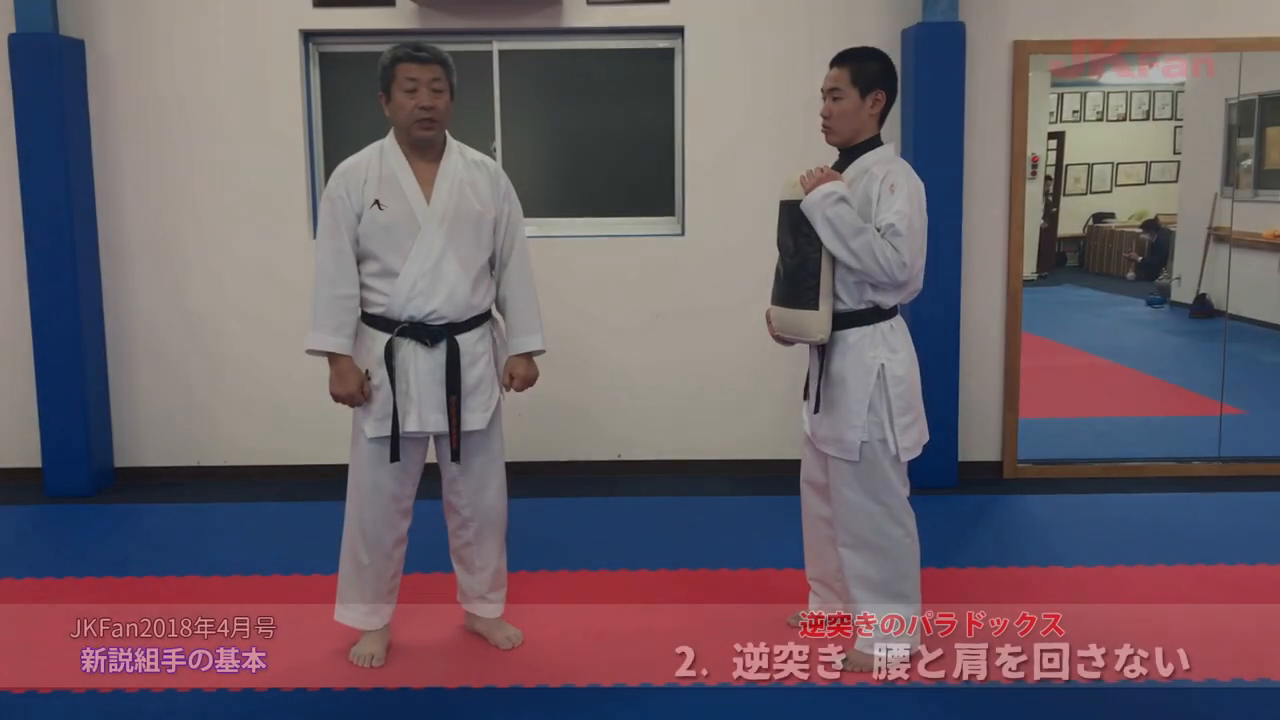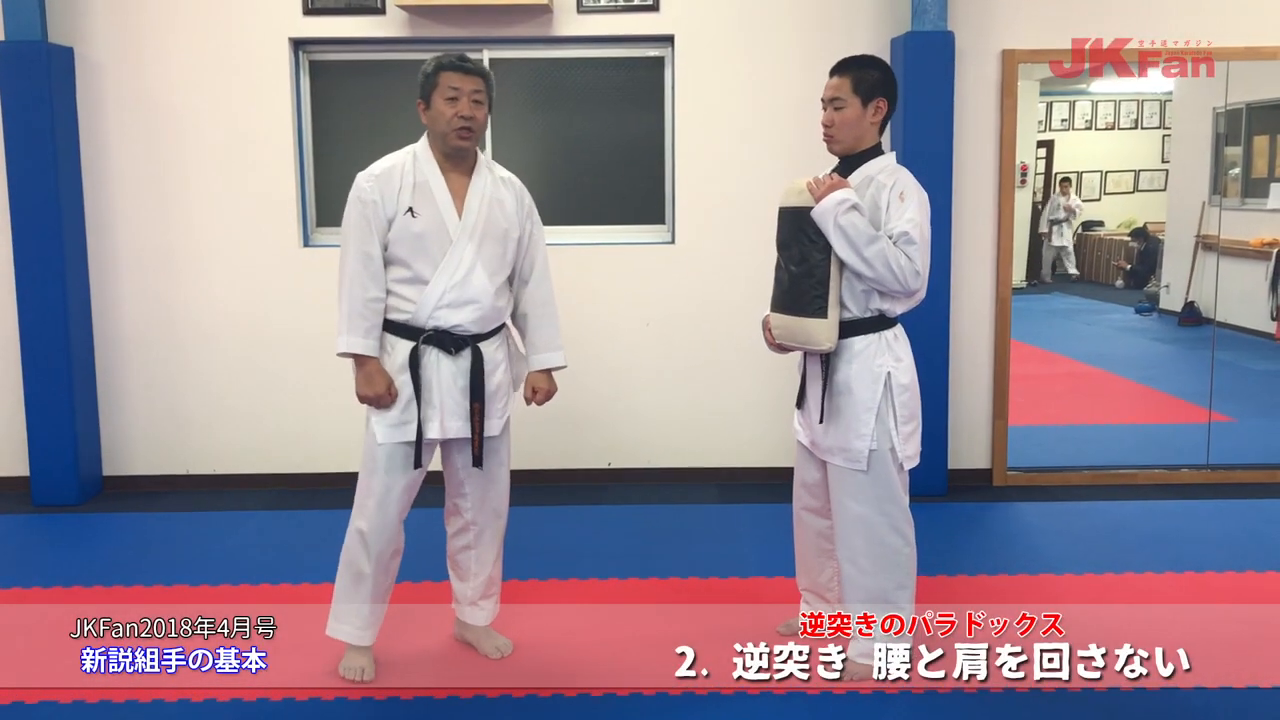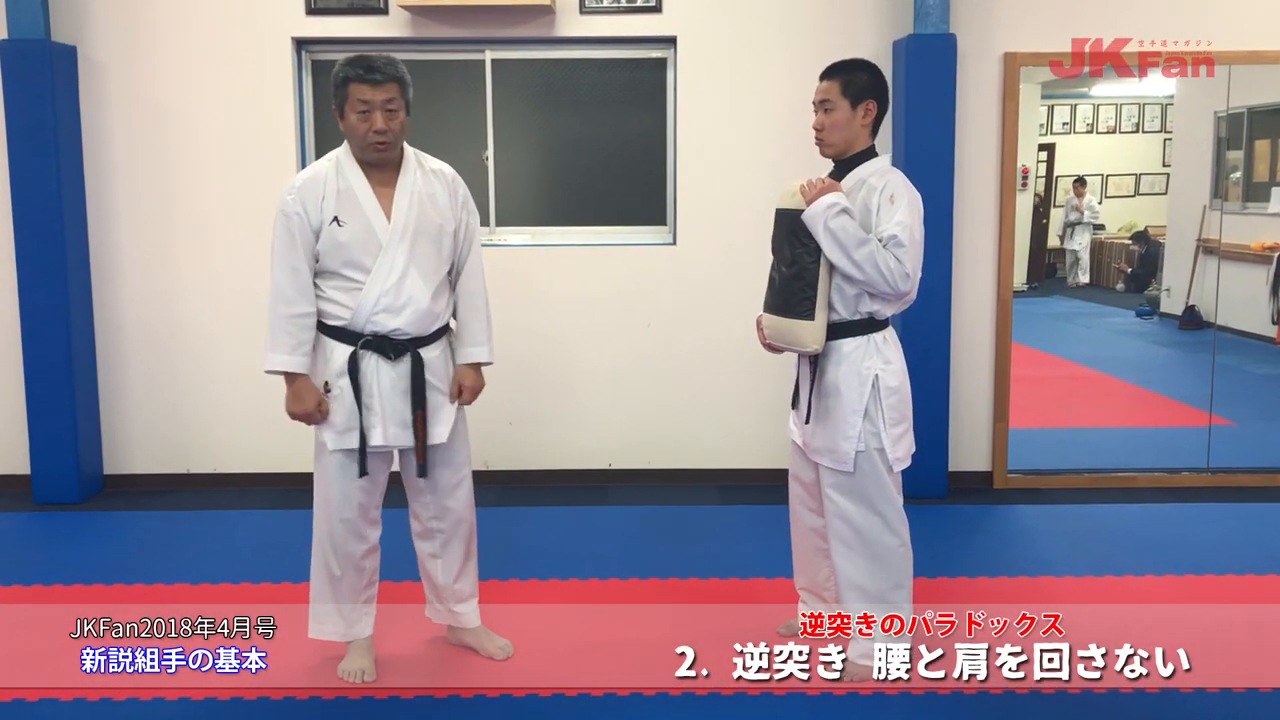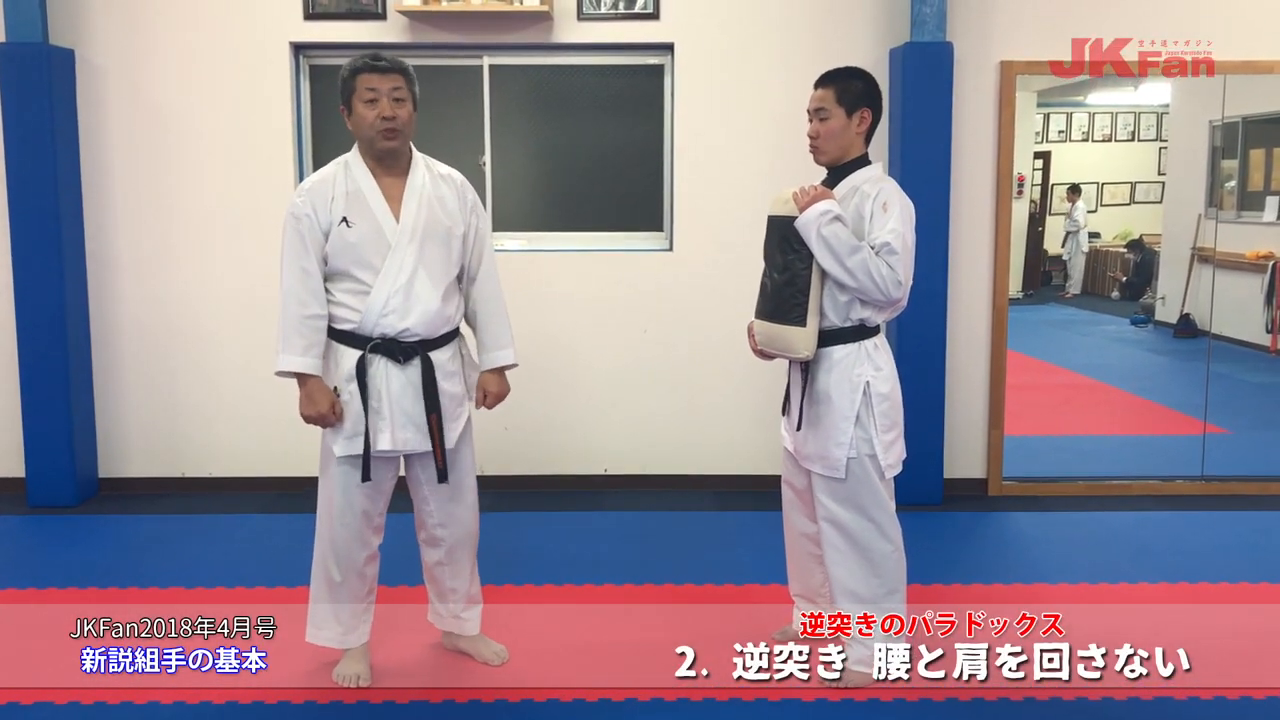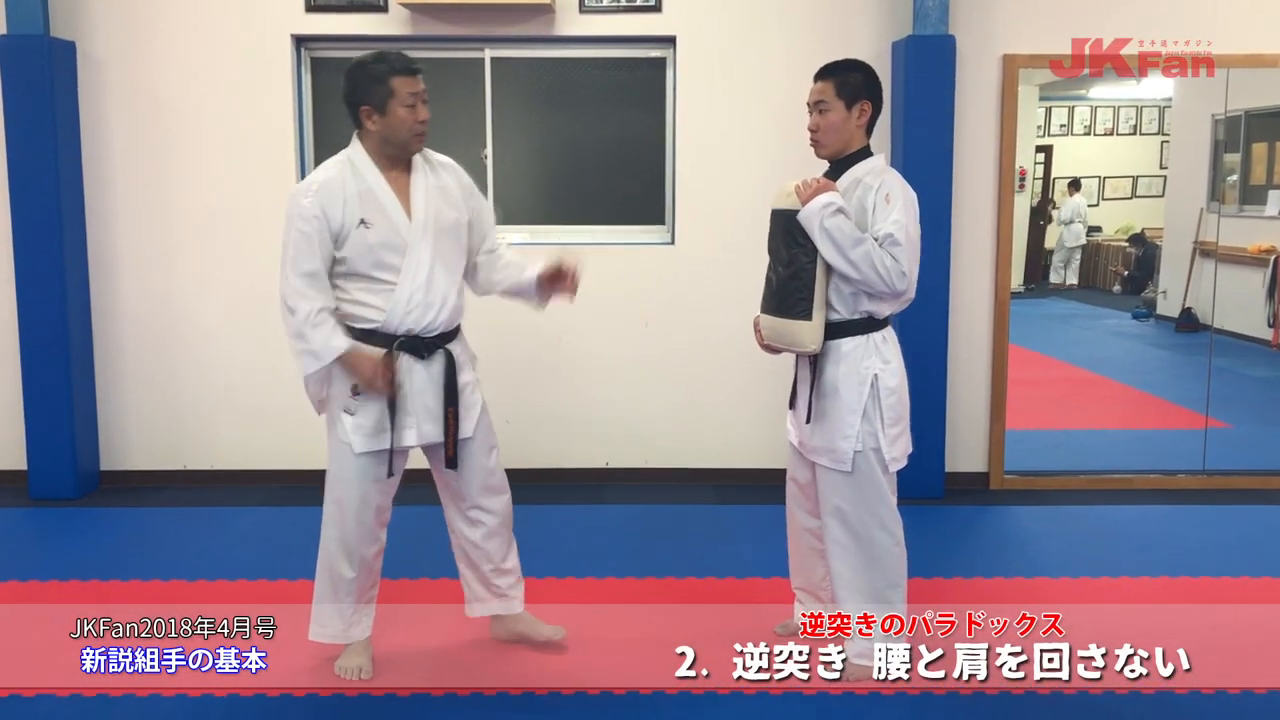
dt=1s
person 1, frame 1
left shoulder: (485, 176)
right shoulder: (354, 179)
left elbow: (514, 268)
right elbow: (336, 276)
left wrist: (523, 348)
right wrist: (339, 358)
left hip: (467, 357)
right hip: (390, 359)
left knee: (479, 493)
right knee: (380, 497)
left ankle: (483, 606)
right ankle: (372, 618)
person 1, frame 2
left shoulder: (509, 191)
right shoulder: (381, 181)
left elbow: (533, 283)
right elbow: (362, 278)
left wrist: (542, 362)
right wrist: (366, 362)
left hip: (483, 367)
right hip: (409, 365)
left knee: (480, 501)
right knee: (381, 505)
left ankle: (474, 616)
right ankle: (356, 631)
person 1, frame 3
left shoulder: (443, 183)
right shoulder: (309, 192)
left elbow: (467, 277)
right elbow: (291, 291)
left wrist: (471, 359)
right wrist: (296, 376)
left hip: (428, 368)
right hip: (350, 372)
left knee: (447, 503)
right knee: (346, 512)
left ankle: (460, 617)
right ankle: (355, 633)
person 1, frame 4
left shoulder: (452, 188)
right shoulder: (319, 194)
left elbow: (481, 281)
right elbow: (302, 294)
left wrist: (494, 363)
right wrist: (309, 379)
left hip: (437, 374)
right hip: (358, 377)
left knee: (451, 512)
right knee: (350, 517)
left ankle: (458, 623)
right ankle: (350, 638)
person 1, frame 5
left shoulder: (447, 176)
right shoulder: (323, 191)
left elbow: (480, 261)
right elbow: (298, 292)
left wrist: (535, 279)
right wrist: (347, 354)
left hip: (445, 364)
right hip: (370, 373)
left knee: (481, 495)
right knee: (357, 513)
left ankle: (505, 610)
right ankle: (348, 632)
person 2, frame 1
left shoulder: (891, 178)
right shoulder: (839, 176)
left elbow: (893, 266)
left wrist: (827, 201)
left hip: (870, 355)
right hip: (834, 352)
left knee: (872, 499)
right knee: (825, 490)
left ankle: (889, 627)
right ankle: (835, 600)
person 2, frame 2
left shoulder: (896, 186)
right shoulder: (830, 186)
left elbow: (906, 274)
left wrist: (838, 210)
left hip: (870, 365)
right hip: (822, 361)
left knee: (871, 510)
right knee: (815, 500)
left ankle: (879, 637)
right ankle: (825, 607)
person 2, frame 3
left shoulder: (889, 188)
right shoulder: (827, 189)
left elbow: (897, 276)
left wrist: (829, 213)
left hip: (862, 367)
right hip: (818, 363)
left knee: (867, 510)
right knee: (813, 500)
left ankle: (880, 638)
right ankle: (823, 608)
person 2, frame 4
left shoulder: (881, 195)
right shoulder: (821, 195)
left elbow: (889, 282)
left wrist: (822, 220)
left hip: (853, 373)
right hip: (809, 369)
left knee: (860, 515)
right knee: (806, 505)
left ankle: (873, 645)
right ankle: (817, 614)
person 2, frame 5
left shoulder: (884, 187)
right shoulder: (826, 188)
left elbow: (892, 274)
left wrist: (824, 212)
left hip: (860, 365)
right hip: (819, 361)
left knee: (861, 510)
right knee: (810, 499)
left ankle: (873, 642)
right ankle: (820, 609)
